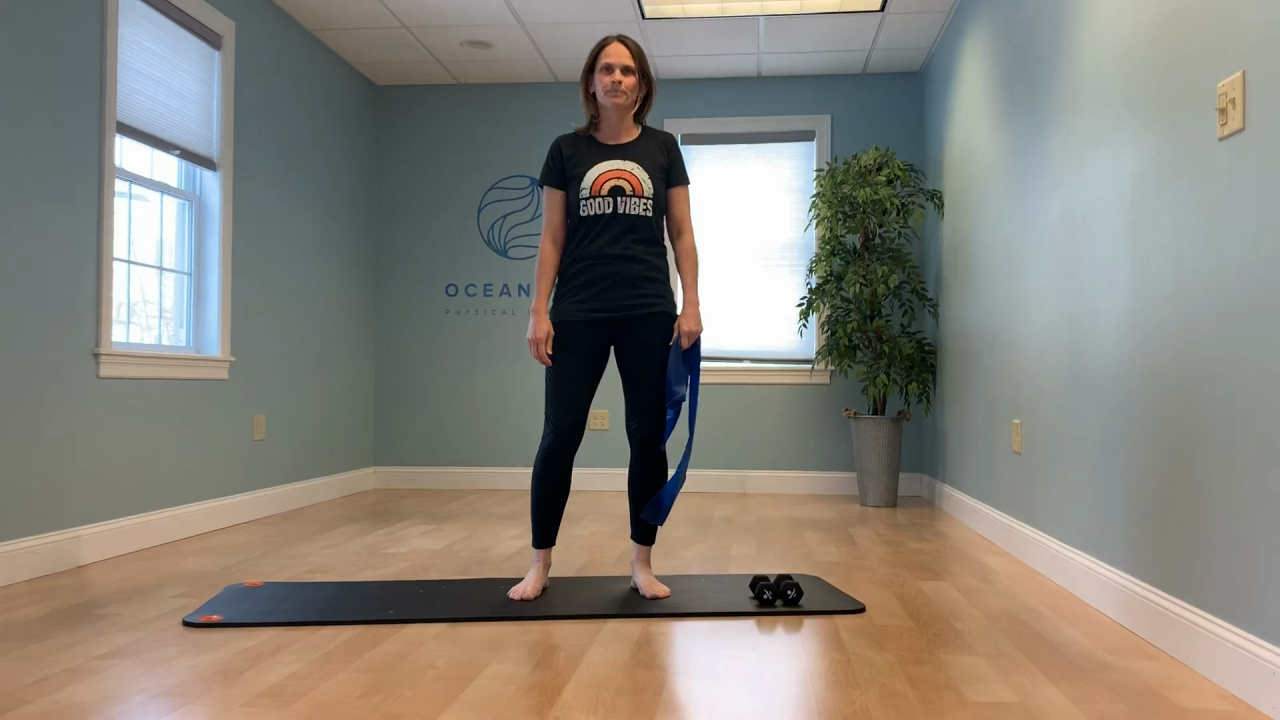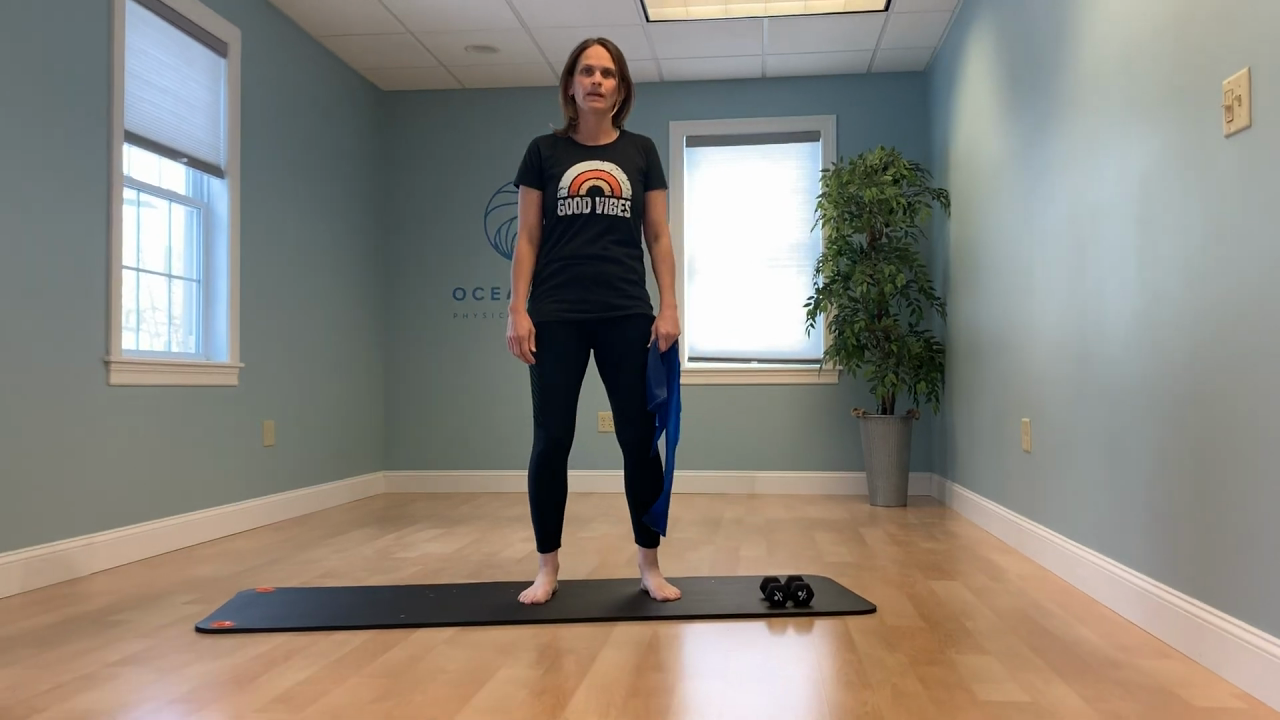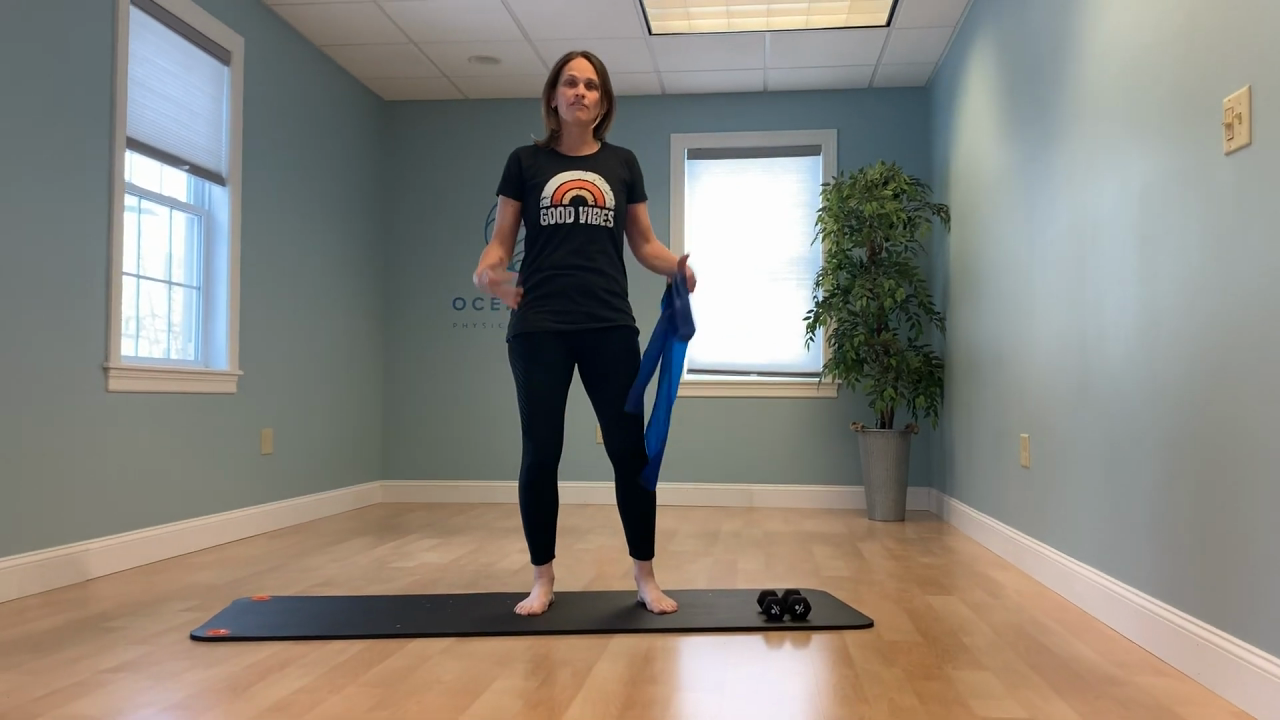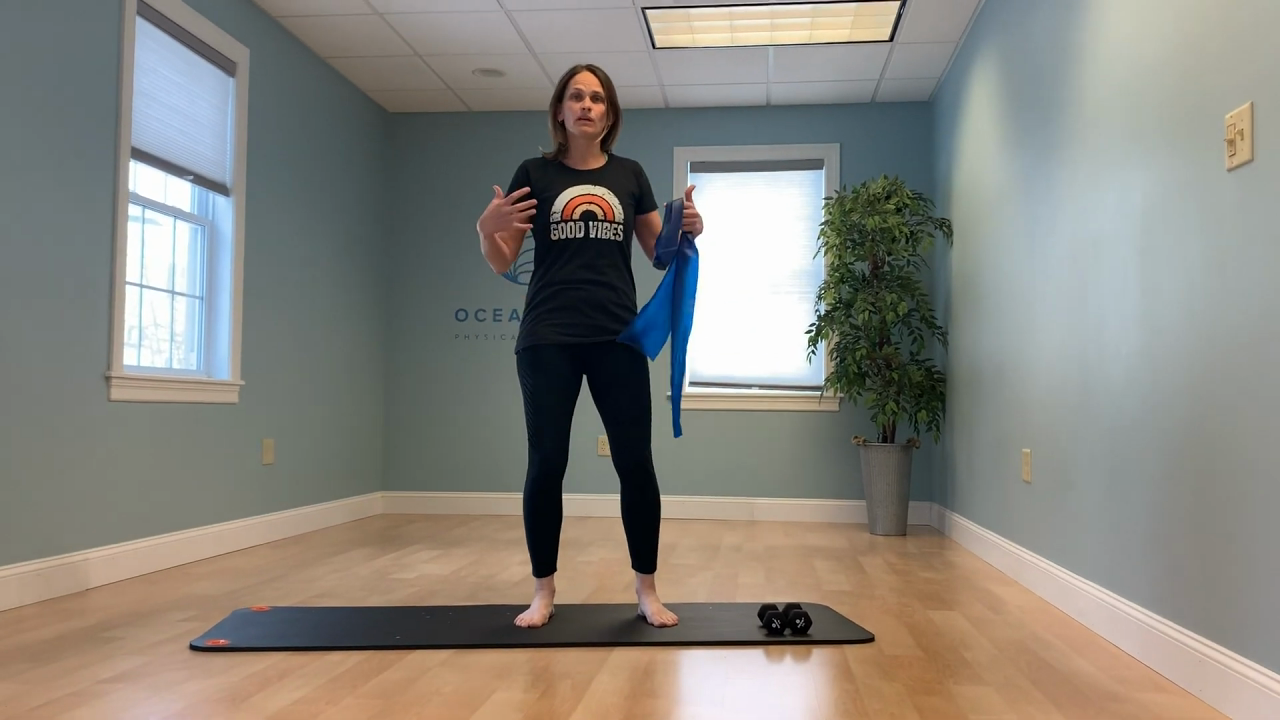
dt=0.5s
person 1, frame 1
left shoulder: (663, 148)
right shoulder: (566, 150)
left elbow: (681, 233)
right elbow: (552, 238)
left wrist: (690, 304)
right wrist: (539, 311)
left hip: (648, 314)
right hip: (577, 315)
left knee: (648, 438)
right knee: (560, 437)
left ankle: (642, 564)
right ankle: (540, 564)
person 1, frame 2
left shoulder: (641, 151)
right shoulder: (544, 151)
left elbow: (658, 237)
right elbow: (528, 237)
left wrist: (668, 307)
right wrist: (517, 309)
left hip: (627, 315)
right hip: (556, 315)
left knee: (640, 439)
right knee: (551, 441)
left ankle: (649, 565)
right ankle: (547, 568)
person 1, frame 3
left shoulder: (622, 163)
right shoulder: (525, 161)
left elbow: (644, 245)
right elbow: (500, 241)
left wrist: (675, 266)
right wrist: (485, 272)
left hip: (610, 325)
right hip: (539, 325)
left knee: (629, 450)
right knee: (540, 452)
left ankle: (646, 578)
right ankle: (542, 579)
person 1, frame 4
left shoulder: (630, 174)
right shoulder: (534, 173)
left elbow: (659, 253)
right elbow: (501, 261)
left wrist: (687, 231)
right wrist: (487, 227)
left hip: (617, 336)
right hip: (548, 337)
left knee: (635, 461)
right knee: (546, 463)
left ankle: (647, 590)
right ankle: (543, 591)
